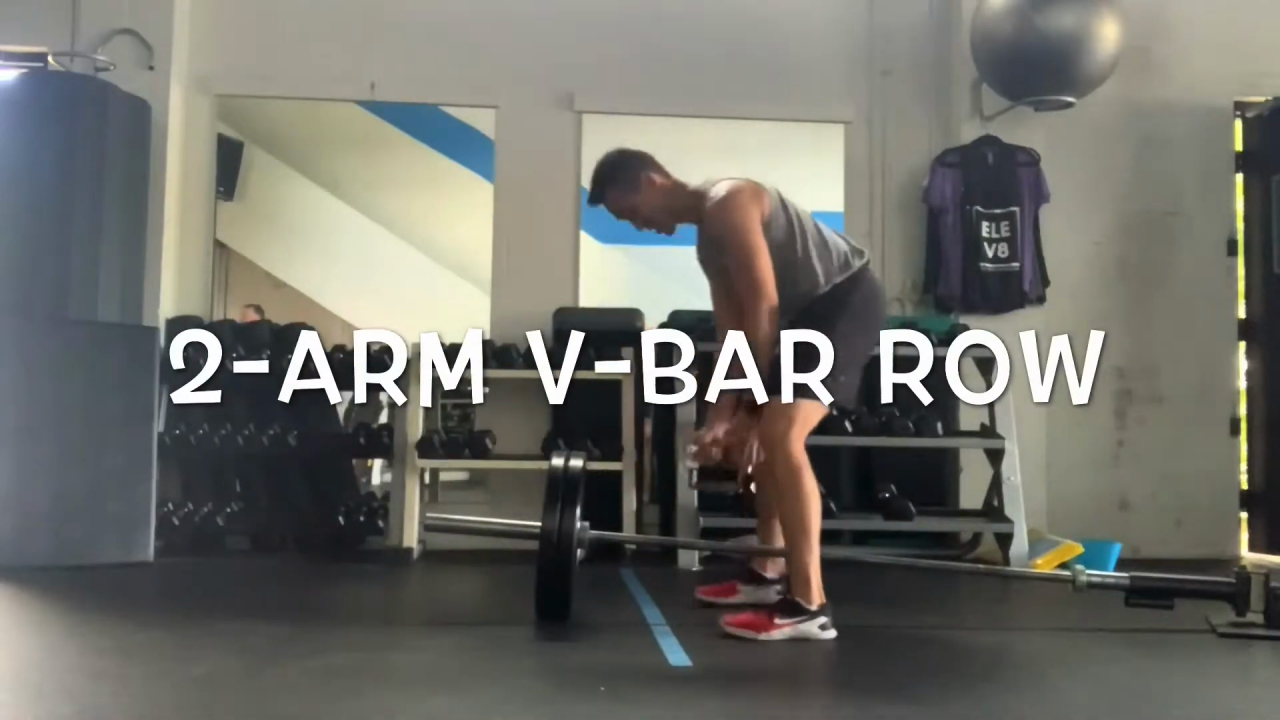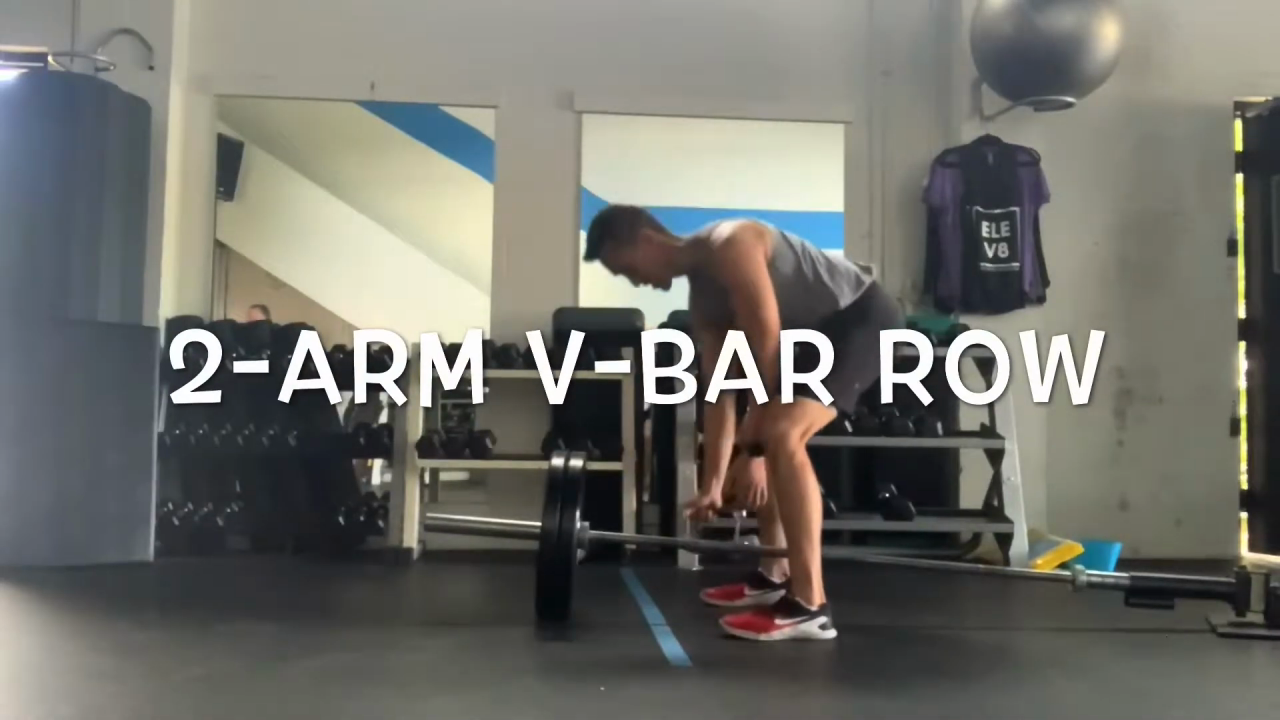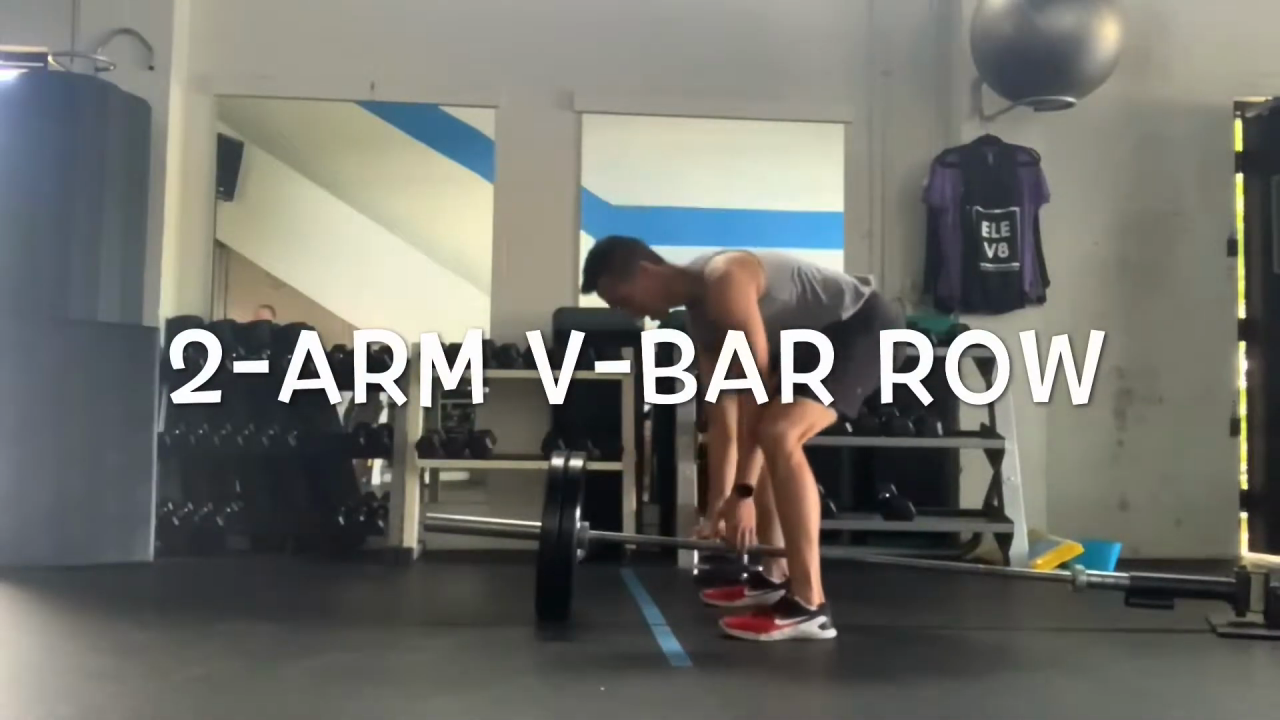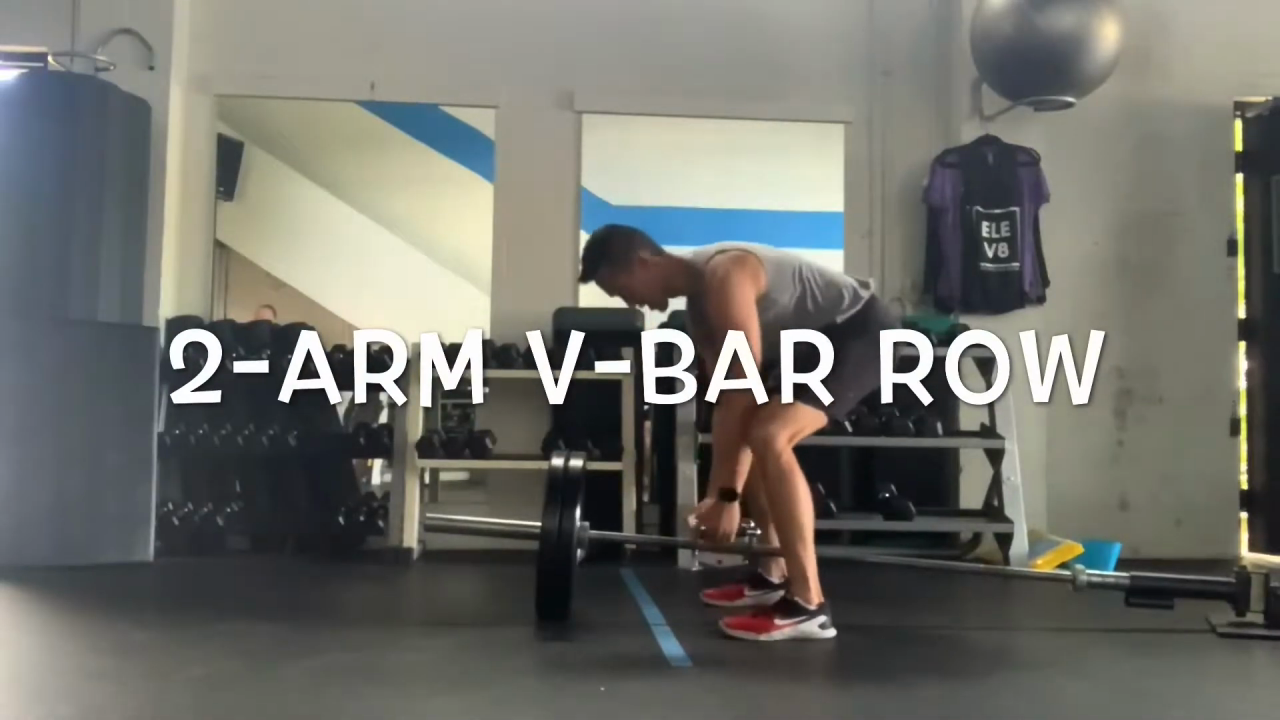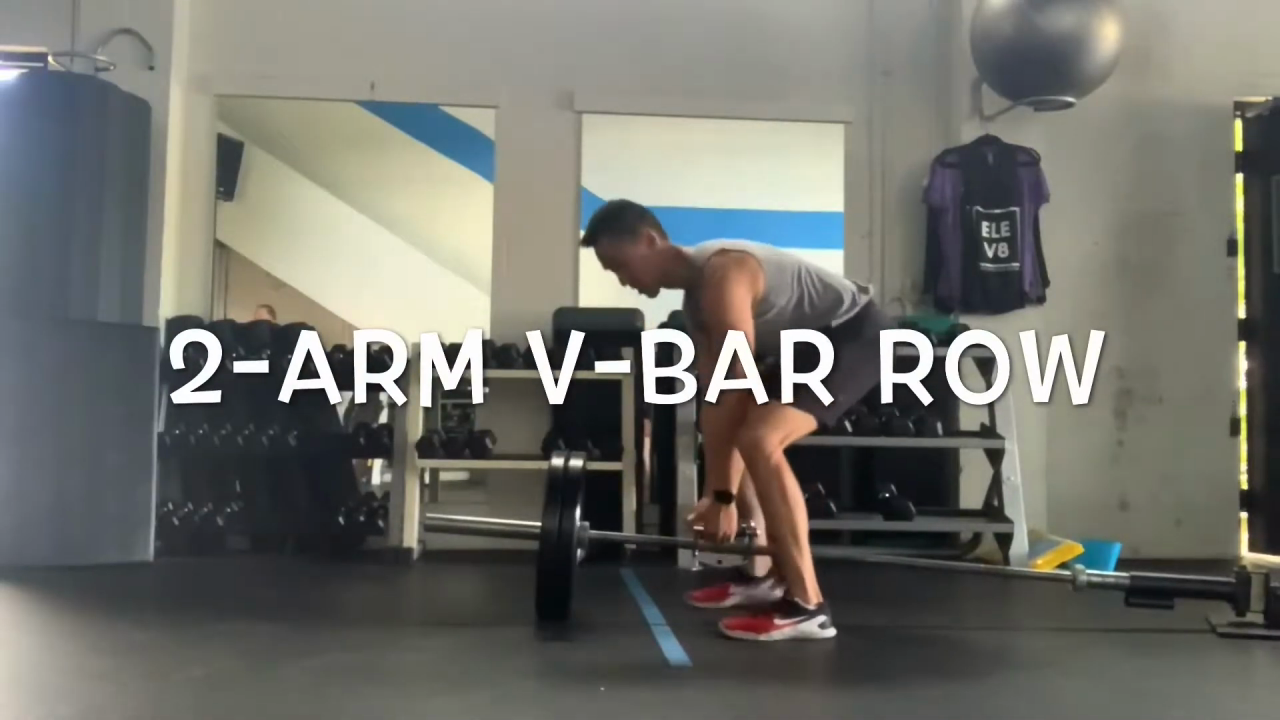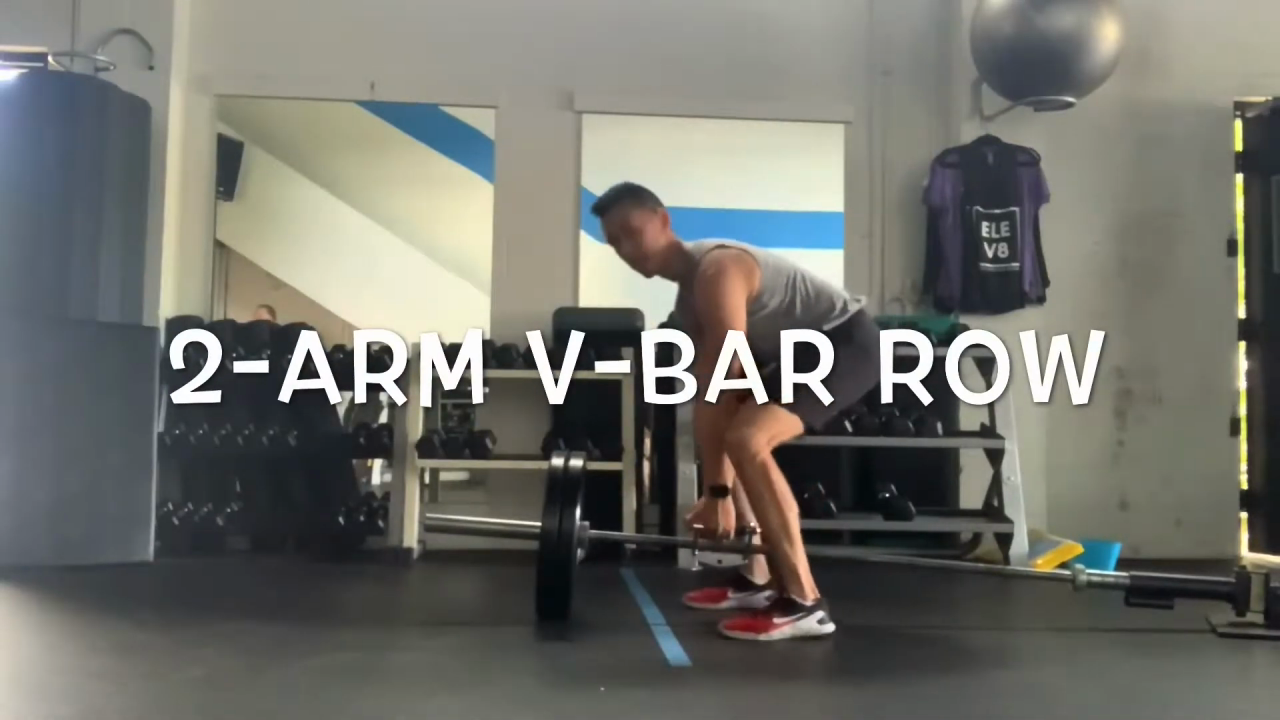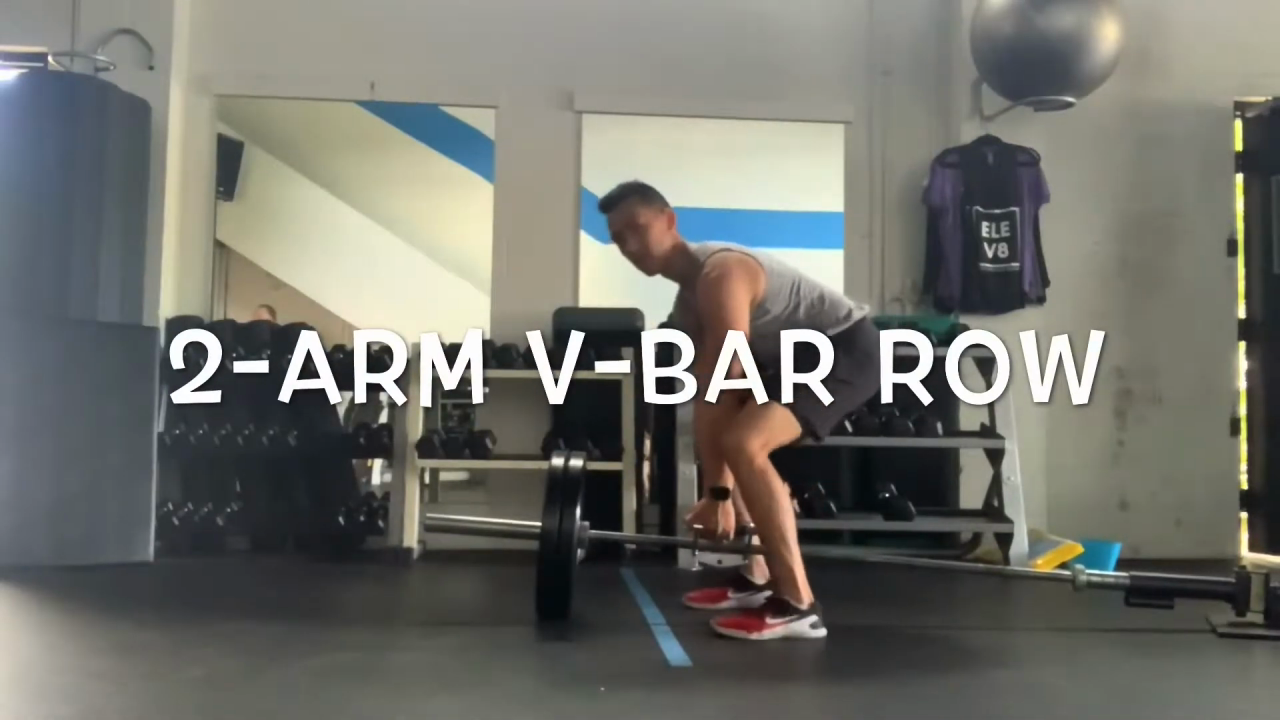
dt=0.2s
person 1, frame 1
left shoulder: (727, 202)
right shoulder: (705, 239)
left elbow: (763, 306)
right elbow: (732, 329)
left wrist: (747, 404)
right wrist: (722, 415)
left hip: (846, 301)
right hip: (813, 309)
left knee: (780, 435)
right knee: (761, 435)
left ankle: (808, 606)
right ankle: (768, 572)
person 1, frame 2
left shoulder: (728, 246)
right shoulder: (701, 296)
left elbow: (766, 344)
right elbow: (719, 390)
left wrist: (751, 450)
right wrist: (713, 483)
left hip: (861, 317)
right hip: (823, 327)
left knee: (780, 434)
right knee: (765, 433)
left ankle: (809, 605)
right ankle: (774, 574)
person 1, frame 3
left shoulder: (723, 280)
right shoulder: (699, 318)
left elbow: (754, 386)
right elbow: (724, 415)
left wrist: (742, 493)
right wrist: (716, 511)
left hip: (864, 327)
right hip: (823, 337)
left knee: (779, 434)
right knee: (759, 439)
left ankle: (808, 606)
right ankle: (774, 575)
person 1, frame 4
left shoulder: (722, 278)
right shoulder: (698, 305)
left elbow: (743, 393)
right elbow: (728, 401)
left wrist: (728, 497)
right wrist: (716, 492)
left hip: (858, 330)
right hip: (819, 337)
left knee: (769, 436)
right knee: (753, 435)
left ankle: (807, 605)
right ankle: (772, 576)
person 1, frame 5
left shoulder: (721, 276)
right shoulder: (695, 296)
left elbow: (733, 393)
right elbow: (713, 400)
left wrist: (723, 497)
right wrist: (714, 493)
left hip: (853, 333)
right hip: (813, 339)
left knee: (759, 439)
right knee: (737, 434)
left ankle: (806, 604)
right ankle: (760, 571)
person 1, frame 6
left shoulder: (716, 272)
right shoulder: (688, 295)
left elbow: (725, 388)
right elbow: (706, 398)
left wrist: (718, 493)
right wrist: (712, 491)
left hip: (845, 340)
right hip: (805, 347)
left knee: (746, 439)
right knee: (727, 435)
left ankle: (802, 602)
right ankle: (757, 578)
person 1, frame 7
left shoulder: (720, 275)
right shoulder: (688, 298)
left elbow: (725, 390)
right elbow: (706, 400)
left wrist: (719, 494)
right wrist: (713, 491)
left hip: (847, 348)
right hip: (805, 352)
left knee: (742, 442)
right knee: (725, 439)
left ankle: (797, 604)
right ankle: (757, 579)
